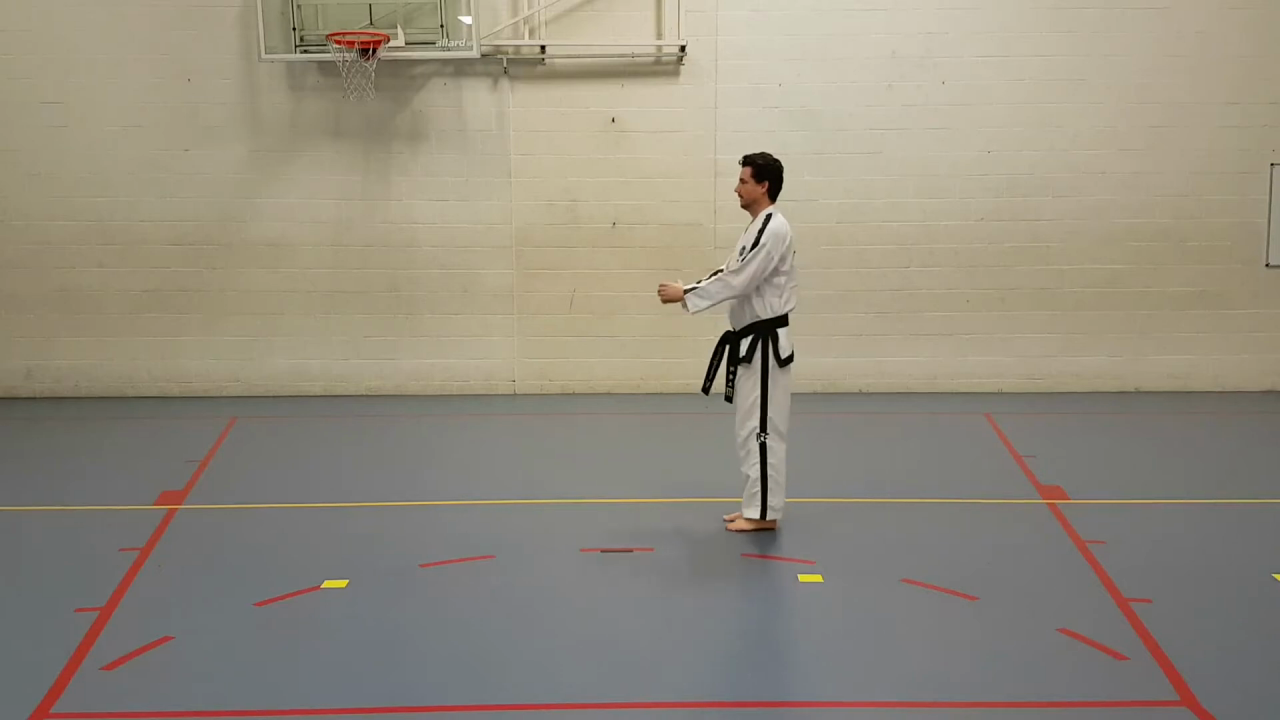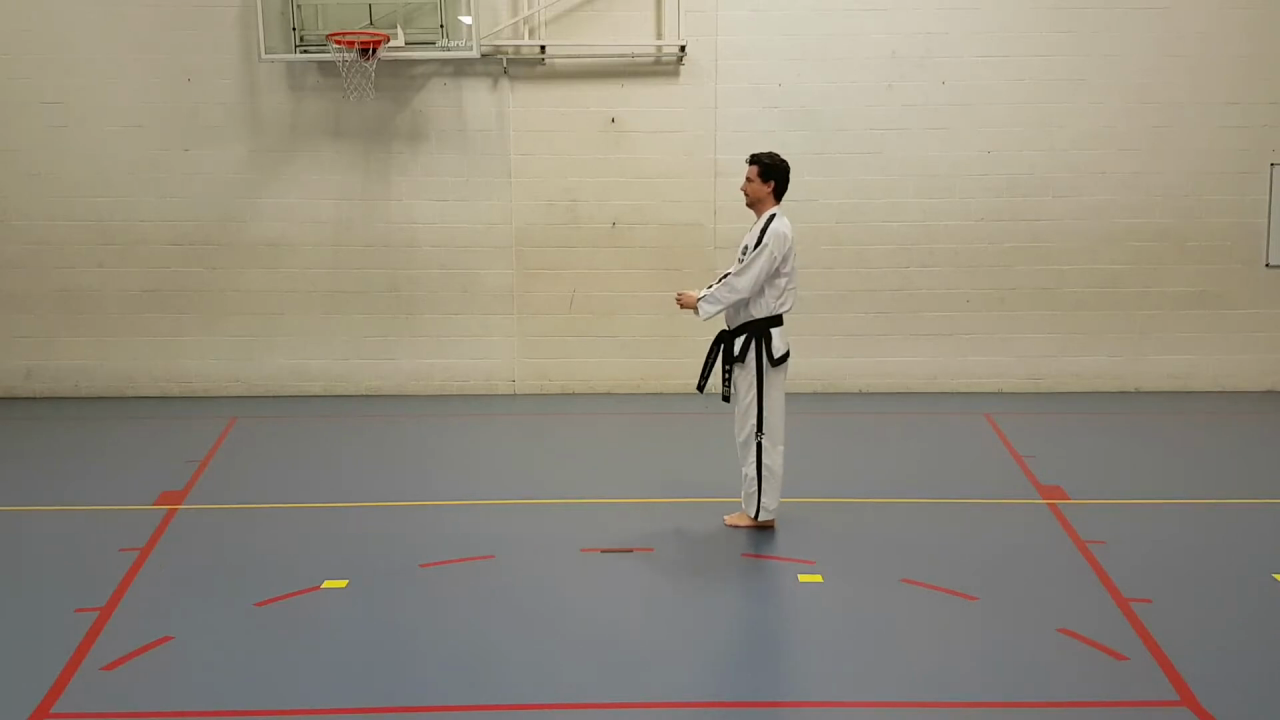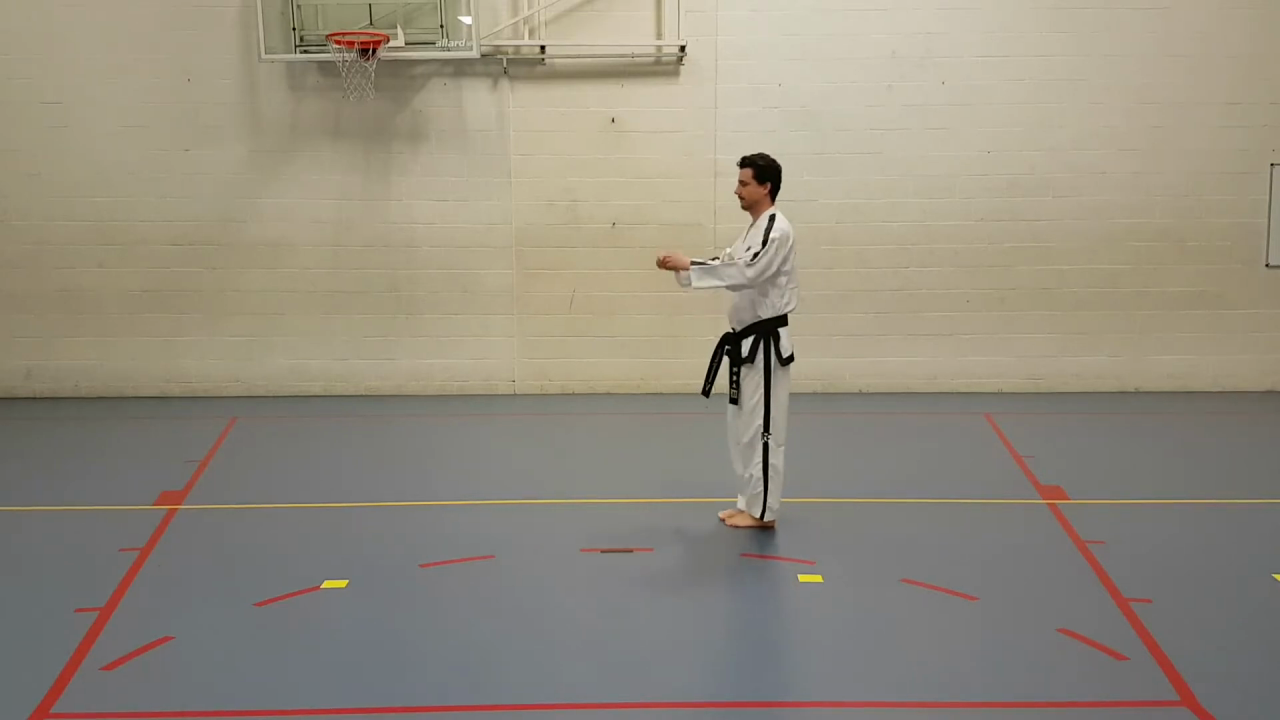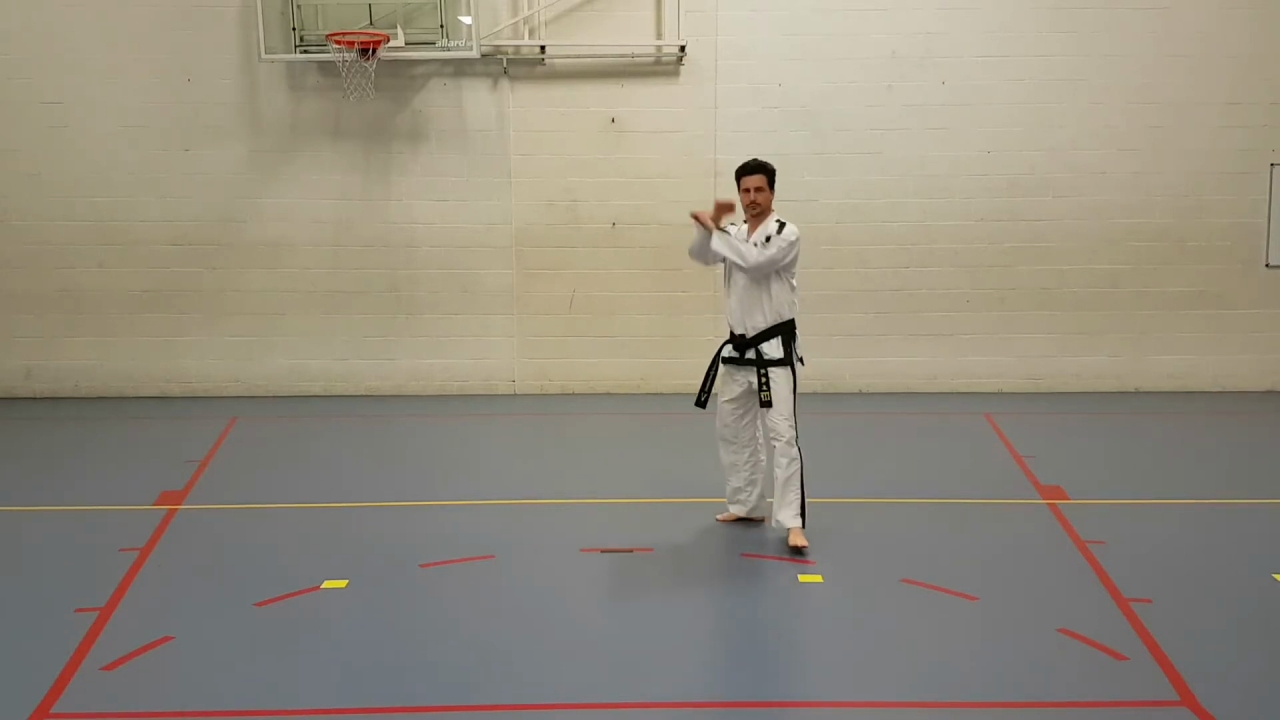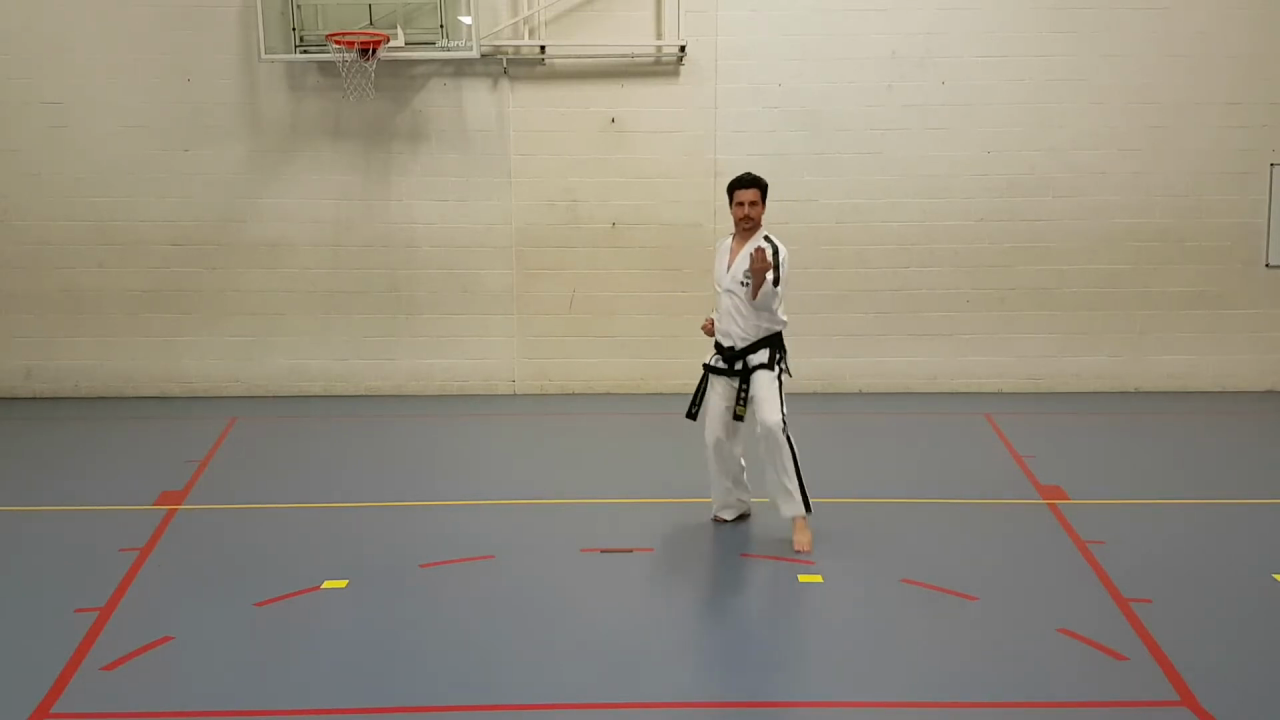
dt=1s
person 1, frame 1
left shoulder: (773, 229)
right shoulder: (759, 227)
left elbow: (738, 282)
right elbow: (730, 272)
left wrist: (686, 296)
right wrist: (686, 289)
left hip: (765, 343)
right hip: (752, 341)
left knee: (761, 427)
right knee: (750, 426)
left ankle: (763, 511)
right ankle: (757, 504)
person 1, frame 2
left shoulder: (775, 231)
right shoulder: (764, 227)
left elbow: (744, 285)
right elbow: (736, 276)
left wrist: (699, 303)
right wrist: (701, 296)
left hip: (760, 341)
right hip: (751, 339)
left knee: (759, 428)
right knee: (752, 427)
left ankle: (761, 511)
right ankle: (756, 506)
person 1, frame 3
left shoulder: (776, 230)
right shoulder: (757, 228)
left elbow: (747, 272)
right elbow: (727, 266)
left wrist: (688, 267)
right wrist: (684, 266)
left hip: (765, 344)
right hip: (750, 342)
left knee: (761, 429)
right knee: (742, 427)
left ankle: (762, 511)
right ankle: (750, 503)
person 1, frame 4
left shoulder: (786, 234)
right shoulder: (733, 235)
left elbow: (755, 259)
right elbow: (701, 253)
left wrist: (712, 230)
right wrist: (711, 225)
left hip: (775, 350)
right hip: (738, 349)
left knee: (782, 433)
right knee: (733, 432)
left ankle: (792, 523)
right ankle: (747, 506)
person 1, frame 5
left shoulder: (772, 250)
right shoulder: (723, 247)
left elbow: (767, 307)
left wrist: (759, 279)
right wrist: (715, 320)
left hip: (763, 356)
right hip: (725, 359)
left knee: (771, 427)
right knee: (719, 438)
left ankle: (797, 515)
right ankle: (733, 504)
